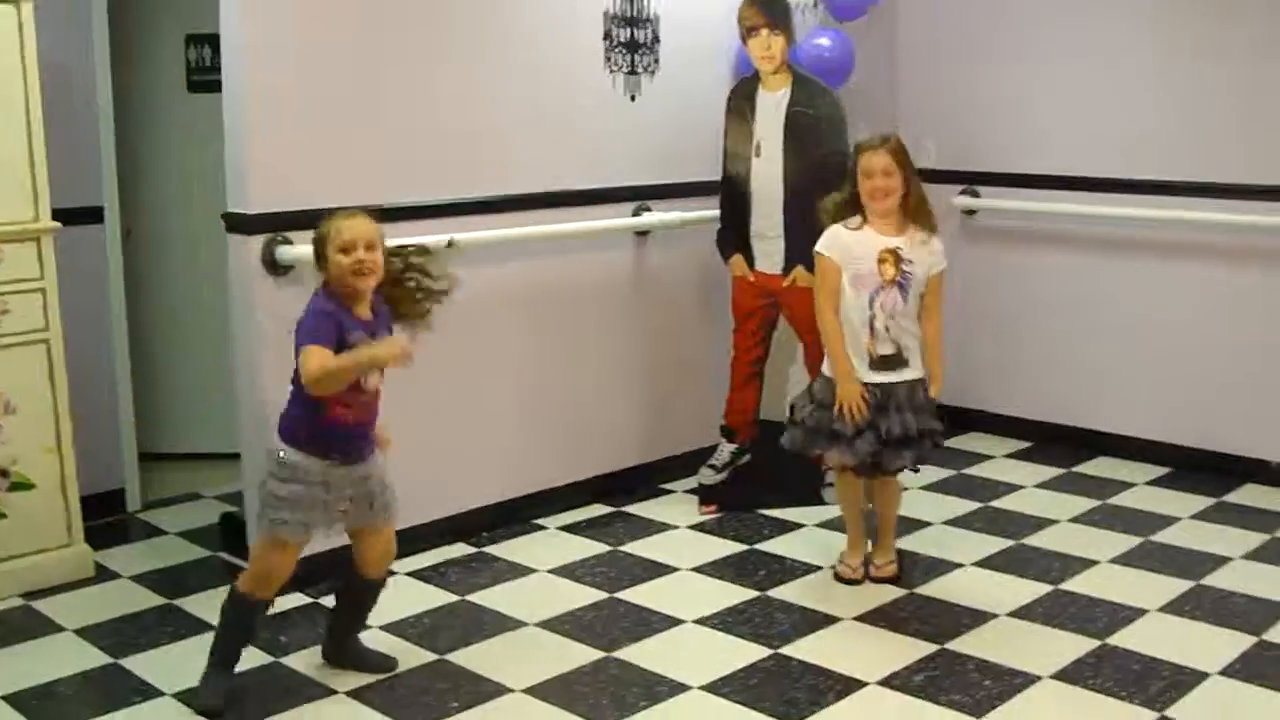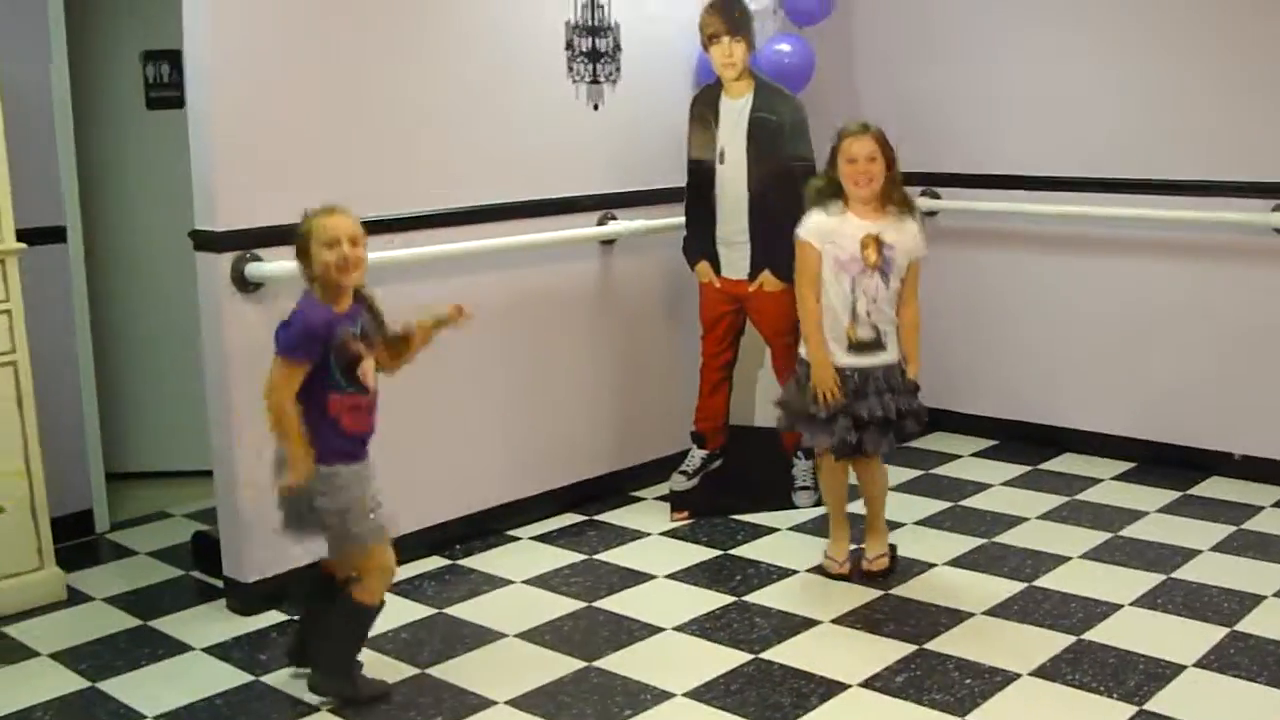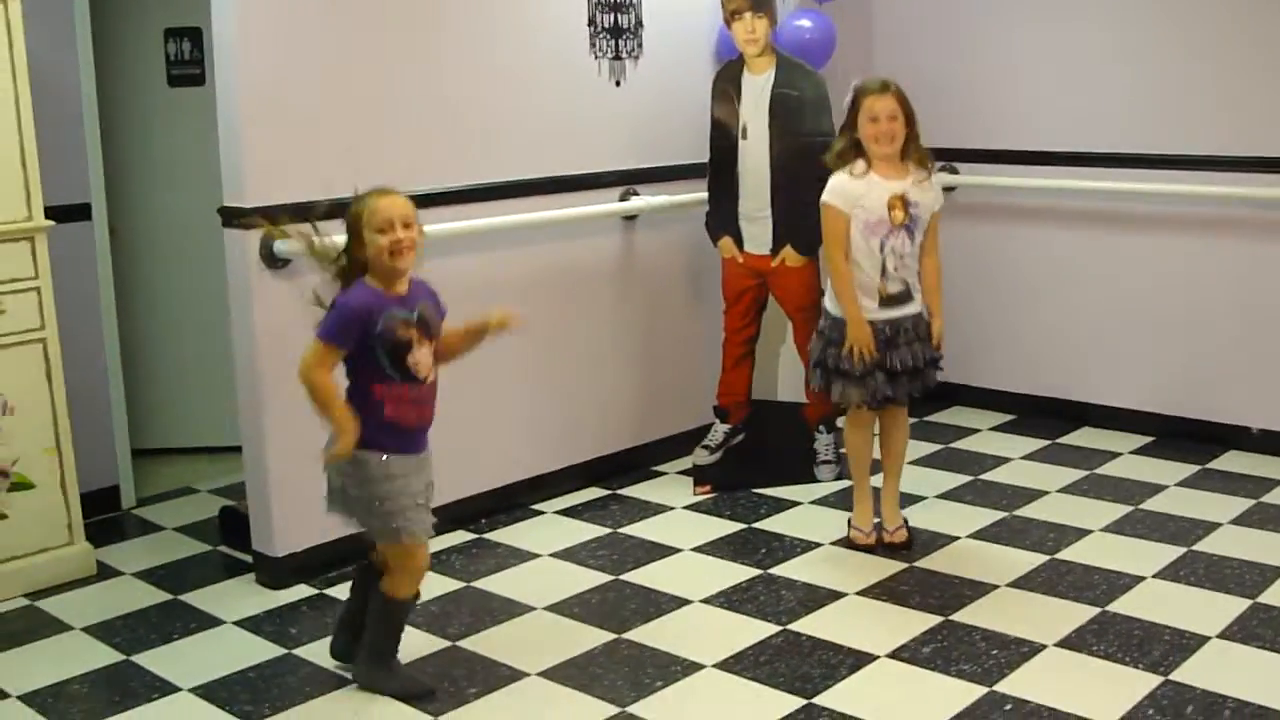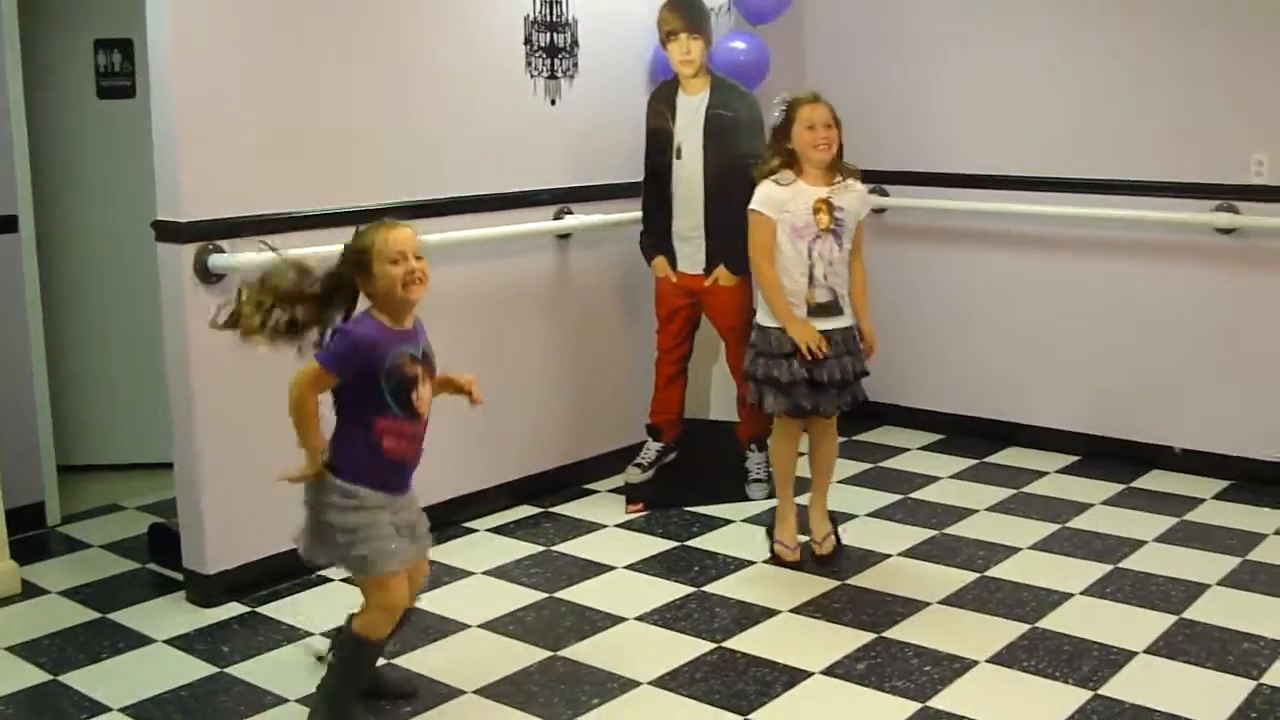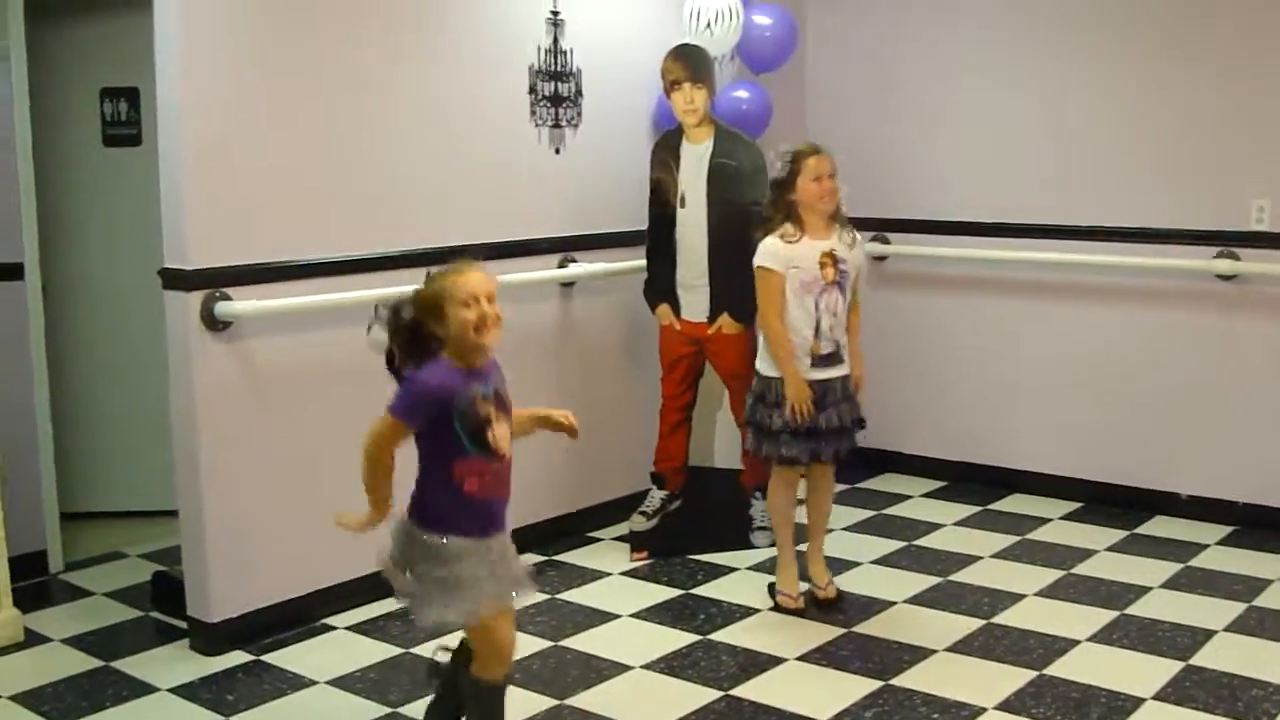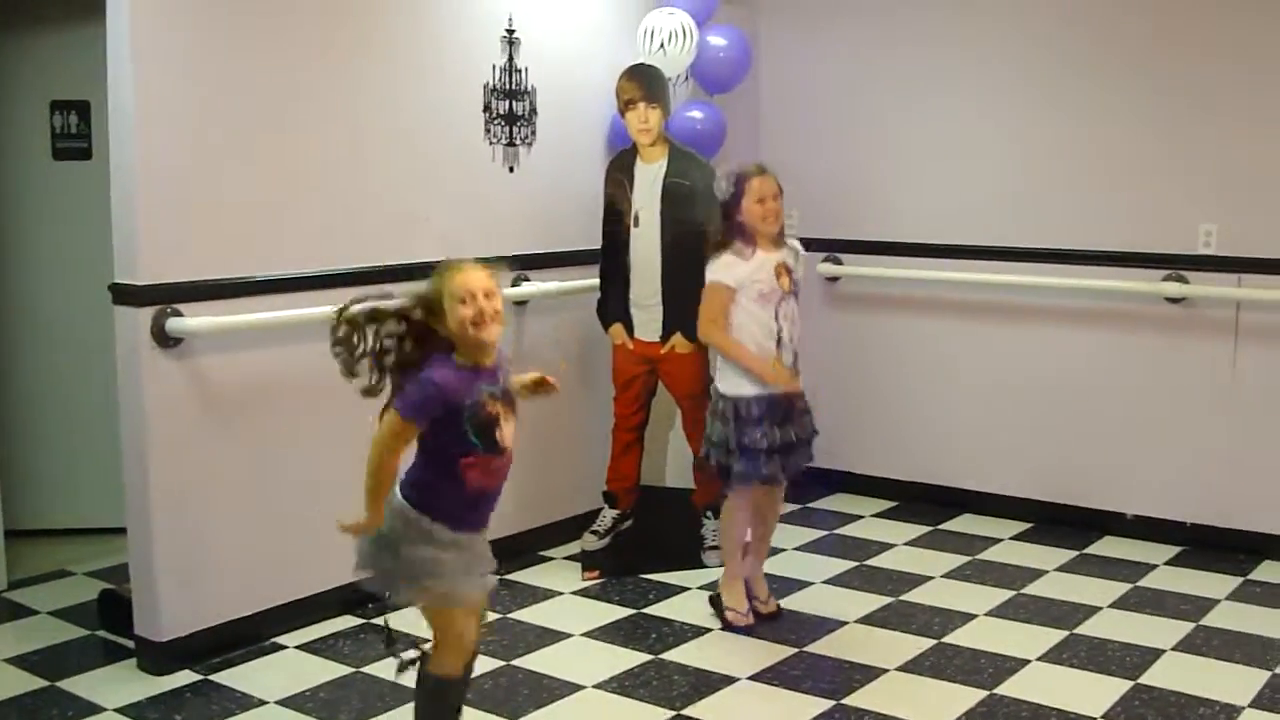
dt=0.4s
person 1, frame 1
left shoulder: (819, 101)
right shoulder: (740, 98)
left elbow: (837, 187)
right elbow: (730, 177)
left wrist: (817, 259)
right wrist: (730, 247)
left hip: (802, 262)
right hip: (750, 261)
left knee: (822, 360)
right knee: (746, 355)
right ankle: (736, 440)
person 1, frame 2
left shoulder: (782, 107)
right shoulder: (703, 104)
left elbow: (802, 190)
right elbow: (696, 185)
left wrist: (783, 264)
right wrist: (696, 253)
left hip: (769, 268)
right hip: (716, 268)
left knee: (789, 364)
right knee: (714, 361)
left ankle: (801, 453)
right ankle: (706, 446)
person 1, frame 3
left shoulder: (804, 83)
right shoulder: (725, 82)
left elbow: (823, 166)
right elbow: (718, 160)
left wrist: (804, 239)
right wrist: (719, 228)
left hip: (790, 243)
right hip: (739, 242)
left knee: (811, 339)
right knee: (737, 336)
left ankle: (823, 428)
right ankle: (729, 420)
person 1, frame 4
left shoulder: (738, 104)
right shoulder: (660, 102)
left elbow: (755, 186)
right elbow: (652, 179)
left wrist: (737, 260)
right wrist: (653, 248)
left hip: (723, 263)
right hip: (672, 262)
left knee: (743, 359)
right knee: (670, 355)
left ankle: (754, 446)
right ankle: (661, 439)
person 1, frame 5
left shoulder: (741, 153)
right shoulder: (664, 151)
left elbow: (758, 236)
right elbow: (657, 230)
left wrist: (740, 309)
right wrist: (657, 297)
left hip: (727, 311)
right hip: (677, 311)
left knee: (747, 406)
right knee: (674, 403)
left ankle: (758, 494)
right ankle: (666, 487)
person 1, frame 6
left shoulder: (695, 173)
right shoulder: (618, 171)
left elbow: (711, 255)
right elbow: (610, 249)
left wrist: (693, 327)
right wrist: (610, 317)
left hip: (680, 331)
right hip: (630, 329)
left knee: (698, 426)
right knee: (626, 422)
left ankle: (710, 514)
right ankle: (618, 506)
person 2, frame 1
left shoulder: (381, 311)
right shoulder: (323, 316)
right elbow: (316, 378)
left wrist: (372, 427)
right wrist: (371, 354)
left hip: (357, 462)
right hip: (307, 461)
left knee: (378, 553)
right knee: (269, 572)
left ankle: (342, 643)
right ankle: (218, 669)
person 2, frame 2
left shoulder: (359, 309)
right shoulder: (308, 322)
left elbow: (390, 355)
right elbow: (279, 395)
left wrist: (433, 325)
right wrist: (298, 462)
left hip: (347, 463)
right hip: (326, 470)
left knee: (349, 562)
right knee: (378, 569)
left ankle: (310, 645)
right ankle: (334, 671)
person 2, frame 3
left shoulder: (424, 294)
right shoulder: (357, 304)
left elbow: (440, 348)
right elbow: (313, 369)
left wrist: (484, 327)
right wrist: (345, 426)
left hip: (408, 451)
right hip: (375, 456)
left knee: (393, 552)
right knee: (411, 561)
left ankle: (351, 640)
right ankle: (376, 660)
person 2, frame 4
left shoulder: (413, 329)
right shoulder: (363, 336)
right elbow: (302, 390)
left wrist: (449, 382)
right wrist: (316, 455)
left hip: (391, 488)
right hip: (355, 493)
left knee: (413, 584)
right knee: (389, 599)
left ankle: (355, 673)
person 2, frame 5
left shoulder: (488, 369)
right shoulder: (434, 383)
right elbow: (378, 444)
left wrist: (540, 417)
right wrist: (379, 509)
left hip: (485, 534)
right hip: (445, 539)
left knee: (491, 637)
right knee: (497, 646)
person 2, frame 6
left shoulder: (491, 365)
right shoulder: (440, 381)
right elbow: (386, 444)
left wrist: (521, 386)
right wrist: (373, 517)
left hip: (464, 525)
right hip: (428, 527)
left knee: (468, 634)
right knee: (457, 640)
person 3, frame 1
left shoulder: (927, 244)
right shoulder: (838, 238)
left elbow: (930, 317)
right elbow: (826, 312)
left wrist: (935, 377)
right wrist: (845, 376)
left hip: (903, 380)
right hip: (849, 378)
left knee: (885, 473)
right knee: (848, 467)
left ankle: (884, 550)
right ankle: (855, 547)
person 3, frame 2
left shoulder: (906, 229)
right shoulder: (819, 224)
left elbow: (907, 303)
right elbow: (807, 295)
left wrist: (912, 362)
right wrist: (819, 360)
left hip: (881, 364)
right hip: (831, 363)
left knee: (870, 456)
right knee: (833, 454)
left ankle: (876, 537)
right ankle: (839, 538)
person 3, frame 3
left shoulder: (925, 184)
right shoulder: (844, 185)
left elbow: (928, 256)
right elbow: (836, 258)
left wrist: (936, 313)
right wrist: (855, 320)
left hip: (905, 317)
right hip: (854, 319)
left knee: (896, 407)
right knee: (861, 409)
left ankle: (891, 503)
right ankle: (862, 505)
person 3, frame 4
left shoulder: (853, 193)
right shoulder: (772, 193)
left elbow: (854, 262)
right elbow: (761, 265)
left wrist: (864, 320)
right wrist: (793, 323)
left hip: (835, 328)
right hip: (783, 329)
left knee: (826, 420)
right knee: (788, 419)
left ankle: (819, 511)
right ankle: (784, 515)
person 3, frame 5
left shoulder: (850, 243)
right shoulder: (776, 247)
left elbow: (851, 307)
right elbow: (770, 319)
left wrist: (855, 362)
right wrist: (791, 377)
left hip: (832, 376)
right hip: (784, 378)
left knee: (823, 466)
right knee: (786, 468)
left ankle: (816, 557)
right ankle: (786, 569)
person 3, frame 6
left shoulder: (791, 253)
right shoulder: (729, 263)
right elbow: (709, 330)
right wrist: (759, 365)
left hip: (783, 395)
right hip: (744, 396)
left knee: (775, 485)
right knee: (747, 488)
left ankle: (754, 573)
right ankle: (730, 583)
